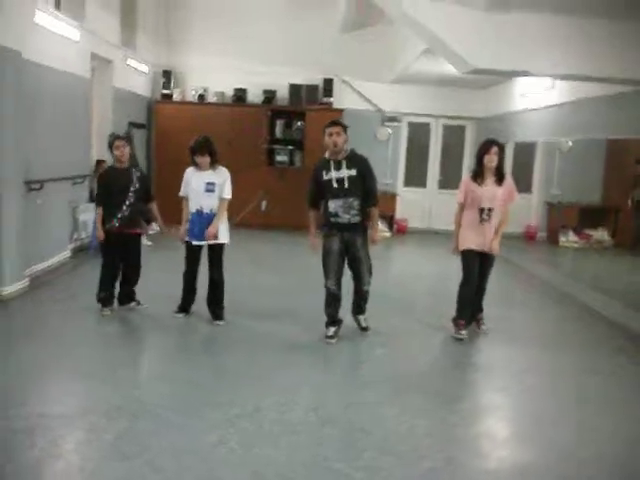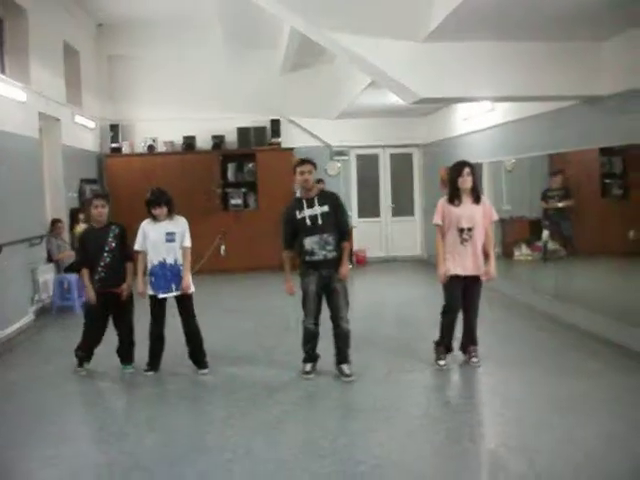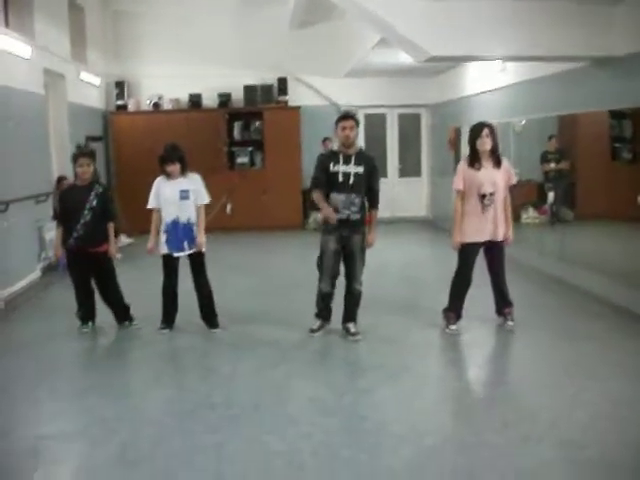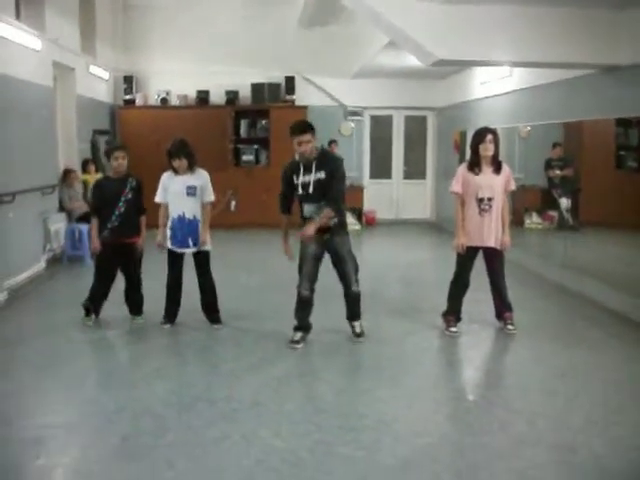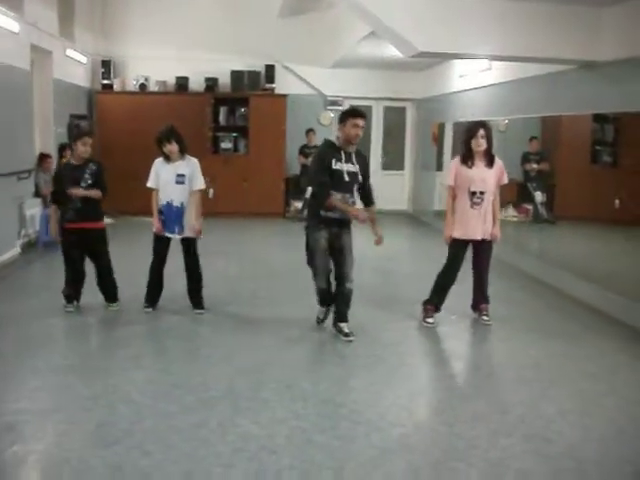
dt=1s
person 1, frame 1
left shoulder: (360, 163)
right shoulder: (320, 168)
left elbow: (372, 197)
right elbow: (314, 204)
left wrist: (374, 227)
right wrist: (313, 233)
left hip: (357, 231)
right hip: (332, 233)
left knee: (363, 278)
right knee: (332, 281)
left ankle: (359, 312)
right ankle: (332, 322)
person 1, frame 2
left shoulder: (332, 200)
right shoulder: (293, 208)
left elbow: (345, 233)
right elbow: (288, 245)
left wrist: (345, 263)
right wrist: (288, 277)
left hip: (335, 268)
right hip: (310, 271)
left knee: (341, 317)
right knee: (310, 319)
left ankle: (343, 362)
right ankle: (310, 359)
person 1, frame 3
left shoulder: (367, 162)
right shoulder: (326, 159)
left elbow: (373, 199)
right elbow: (316, 189)
left wrist: (372, 230)
right wrist: (324, 207)
left hip: (356, 229)
right hip: (331, 229)
left knee: (354, 279)
right knee: (327, 277)
left ankle: (349, 321)
right ankle: (322, 316)
person 1, frame 4
left shoulder: (332, 162)
right shoulder: (290, 170)
left elbow: (336, 200)
right elbow: (286, 207)
left wrist: (315, 225)
right wrist: (285, 239)
left hip: (336, 231)
right hip: (308, 234)
left knee: (350, 279)
right knee: (305, 285)
left ankle: (355, 320)
right ankle: (302, 327)
person 1, frame 5
left shoulder: (361, 159)
right shoulder: (324, 154)
left elbow: (366, 194)
right elbow: (321, 193)
left wrist: (375, 226)
right wrist: (350, 210)
left hip: (343, 227)
right hip: (319, 225)
left knee: (346, 277)
right knee: (321, 274)
left ankle: (340, 320)
right ankle: (325, 304)
person 2, frame 1
left shoulder: (506, 182)
right shoulder: (469, 181)
left elbow: (504, 214)
right elbow: (460, 211)
left wrist: (497, 239)
right wrist: (456, 238)
left hip: (489, 241)
right hip: (469, 240)
left knee: (482, 281)
right knee: (469, 279)
left ankle: (476, 314)
right ankle: (460, 321)
person 2, frame 2
left shoulder: (483, 203)
right shoulder: (445, 203)
left elbow: (488, 235)
right elbow: (440, 236)
left wrist: (491, 261)
right wrist: (441, 264)
left hip: (475, 265)
right hip: (453, 265)
left knee: (471, 309)
right knee: (452, 307)
left ankle: (470, 347)
right ankle: (442, 348)
person 2, frame 3
left shoulder: (503, 165)
right shoulder: (465, 166)
left elbow: (506, 198)
right elbow: (459, 200)
left wrist: (509, 227)
right wrist: (456, 232)
left hip: (496, 230)
right hip: (471, 231)
left knee: (498, 272)
right knee: (464, 273)
left ankle: (505, 309)
right ankle: (452, 314)
person 2, frame 4
left shoulder: (503, 171)
right shoulder: (465, 170)
left elbow: (504, 203)
right elbow: (459, 204)
left wrist: (506, 233)
right wrist: (459, 234)
left hip: (494, 235)
right hip: (470, 235)
left knee: (497, 277)
right knee: (461, 277)
left ankle: (505, 314)
right ankle: (451, 316)
person 2, frame 5
left shoulder: (496, 165)
right shoulder: (458, 163)
left elbow: (495, 197)
right elbow: (450, 197)
left wrist: (496, 225)
right wrist: (448, 225)
left hip: (484, 228)
right hip: (461, 227)
left knee: (482, 269)
right knee: (451, 267)
left ankle: (481, 306)
right ankle: (431, 306)
person 3, frame 1
left shoulder: (222, 173)
right shoulder: (189, 173)
left elbow: (224, 203)
right elbow: (186, 201)
left wrist: (214, 226)
right wrist: (183, 225)
left hip: (216, 230)
right hip: (194, 228)
left knee: (216, 271)
right knee: (190, 269)
left ankle: (216, 311)
right ankle: (185, 305)
person 3, frame 2
left shoulder: (180, 222)
right shoulder: (145, 226)
left elbow: (186, 251)
right elbow: (141, 255)
left wrist: (186, 277)
right wrist: (140, 280)
left hip: (179, 279)
right hip: (156, 281)
left knee: (189, 320)
right knee: (156, 323)
left ankle: (199, 360)
right ankle: (153, 362)
person 3, frame 3
left shoulder: (194, 180)
right shoulder: (159, 183)
left elbow: (200, 209)
right elbow: (156, 213)
left wrist: (201, 235)
right wrist: (153, 238)
left hip: (192, 238)
right hip: (169, 240)
left knee: (201, 279)
right knee: (169, 281)
left ankle: (210, 318)
right ankle: (168, 319)
person 3, frame 4
left shoulder: (202, 176)
right shoulder: (166, 178)
left elbow: (207, 206)
right elbow: (164, 207)
left wrist: (205, 232)
right wrist: (161, 232)
left hip: (197, 234)
right hip: (175, 235)
left knee: (204, 274)
right knee: (174, 276)
left ankle: (213, 314)
right ankle: (170, 314)
person 3, frame 5
left shoulder: (191, 163)
right shoulder: (158, 164)
left elbow: (196, 194)
right elbow: (155, 193)
left wrist: (197, 220)
right wrist: (156, 219)
left hip: (187, 222)
right hip: (164, 221)
left knee: (191, 260)
right knee: (157, 260)
left ankle: (196, 299)
right ankle: (151, 299)
person 4, frame 1
left shoulder: (138, 174)
right shoulder: (106, 175)
left elbow: (148, 199)
right elbow: (100, 203)
left wrist: (158, 220)
right wrist: (99, 227)
left hip: (133, 229)
right hip: (112, 229)
left knee: (133, 266)
right knee: (111, 266)
left ankle: (127, 298)
right ankle: (105, 301)
person 4, frame 2
left shoulder: (119, 230)
right shoulder: (86, 235)
left elbow: (128, 258)
right elbow: (83, 265)
left wrist: (128, 282)
right wrist: (89, 289)
left hip: (120, 288)
right hip: (97, 290)
left knee: (125, 326)
right knee: (93, 326)
left ankle: (127, 360)
right ankle: (82, 358)
person 4, frame 3
left shoulder: (100, 190)
right shoulder: (66, 193)
left elbow: (109, 219)
right elbow: (61, 222)
left wrist: (112, 243)
right wrist: (59, 245)
left hip: (99, 247)
right hip: (75, 249)
left knee: (108, 284)
right knee: (81, 286)
left ankle: (124, 317)
right ankle: (86, 319)
person 4, frame 4
left shoulder: (134, 183)
right shoulder: (101, 184)
left elbow: (141, 212)
right elbow: (95, 214)
left wrist: (142, 236)
right wrist: (95, 237)
left hip: (131, 239)
right hip: (107, 240)
left knee: (133, 277)
right knee: (103, 276)
left ankle: (136, 311)
right ankle: (91, 310)
person 4, frame 5
left shoulder: (95, 167)
right shoulder: (62, 170)
left elbow: (101, 193)
right elbow: (55, 200)
left wrist: (82, 192)
right wrist: (53, 224)
left hip: (94, 224)
right hip: (70, 226)
left knee: (102, 262)
right knee: (73, 264)
left ankle: (111, 297)
right ankle: (72, 298)
